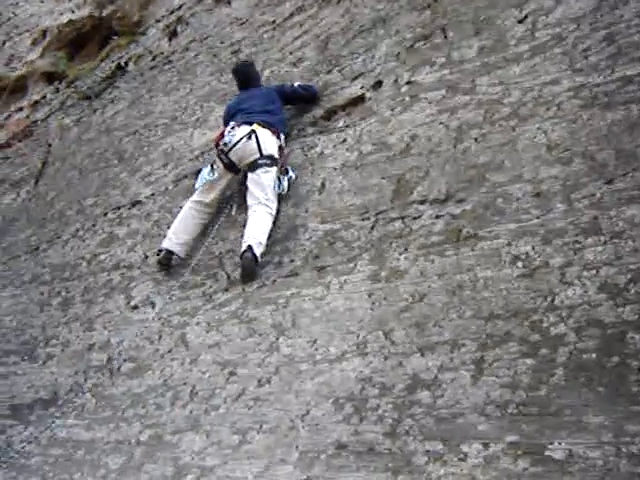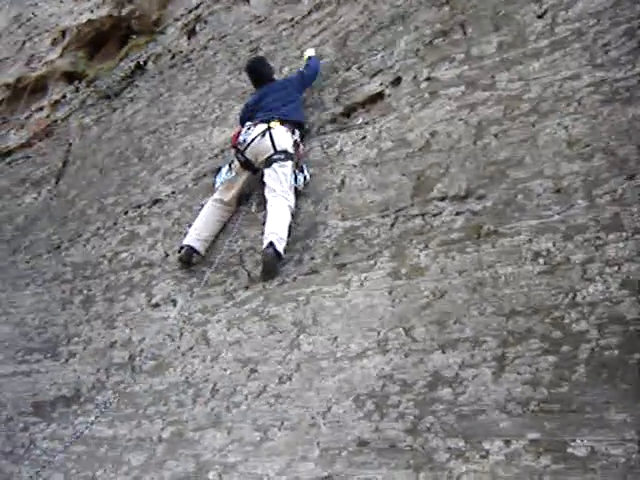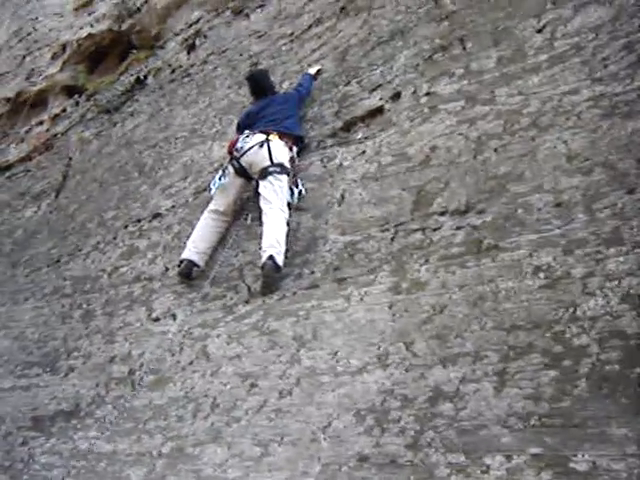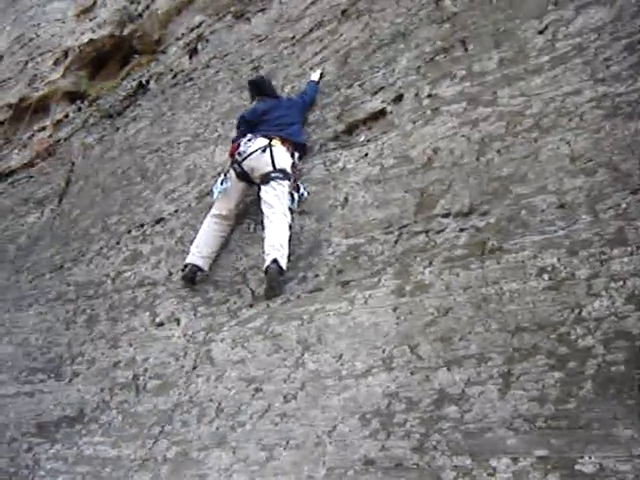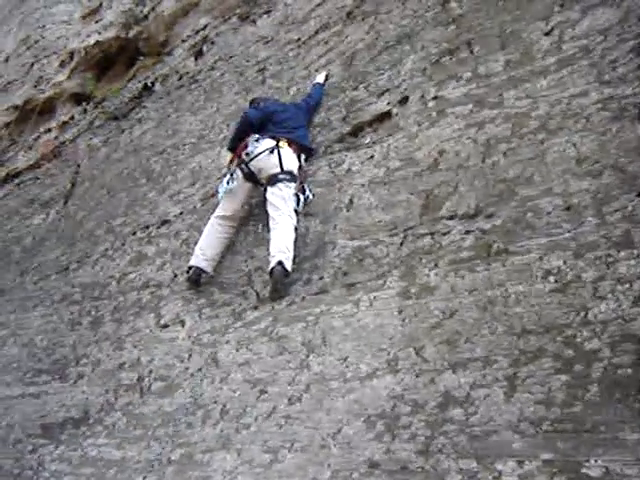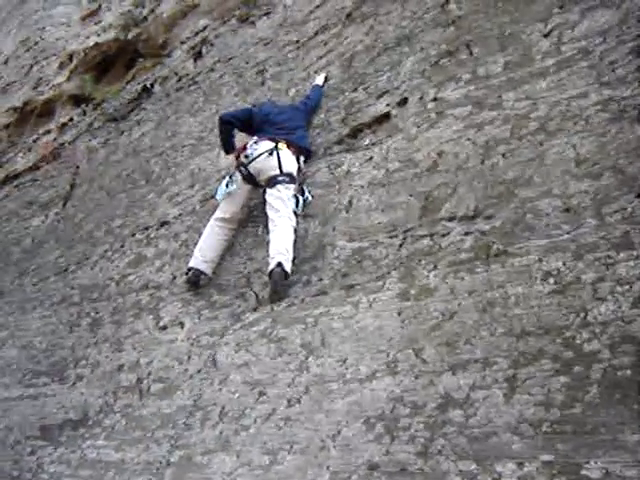
dt=0.5s
person 1, frame 1
left shoulder: (233, 104)
right shoulder: (275, 91)
right elbow: (312, 94)
right wrist: (297, 88)
left hip: (234, 138)
right hip: (265, 141)
left knee: (203, 199)
right knee: (262, 204)
left ankle: (170, 248)
right ankle: (251, 251)
person 1, frame 2
left shoulder: (252, 101)
right shoulder: (291, 84)
left elbow: (243, 125)
right elbow: (312, 69)
right wrist: (310, 55)
left hip: (251, 138)
right hip: (280, 139)
left knee: (222, 198)
right knee: (280, 198)
left ankle: (191, 246)
right ankle: (273, 247)
person 1, frame 3
left shoulder: (250, 112)
right shoulder: (290, 98)
left elbow: (240, 135)
right elbow: (304, 85)
right wrist: (311, 73)
left hip: (248, 147)
right hip: (276, 152)
left knee: (218, 209)
right knee: (275, 210)
left ankle: (190, 259)
right ankle: (271, 260)
person 1, frame 4
left shoulder: (254, 110)
right shoulder: (294, 104)
left elbow: (238, 138)
right elbow: (309, 94)
left wrist: (236, 156)
right wrist: (314, 79)
left hip: (249, 151)
right hip: (278, 156)
left knee: (221, 213)
right knee: (276, 214)
left ankle: (194, 264)
right ankle: (275, 264)
person 1, frame 5
left shoulder: (264, 108)
right shoulder: (300, 108)
left elbow: (249, 119)
right elbow: (314, 97)
left wrist: (233, 149)
right wrist: (319, 82)
left hip: (258, 152)
right hip: (285, 159)
left knee: (225, 214)
right knee: (282, 216)
left ankle: (198, 266)
right ankle: (279, 266)
person 1, frame 6
left shoulder: (258, 112)
right shoulder: (298, 110)
left elbow: (226, 118)
right elbow: (313, 98)
left wrist: (230, 151)
right wrist: (318, 83)
left hip: (256, 153)
right hip: (285, 159)
left knee: (225, 215)
right knee: (281, 217)
left ankle: (197, 268)
right ankle: (279, 267)
